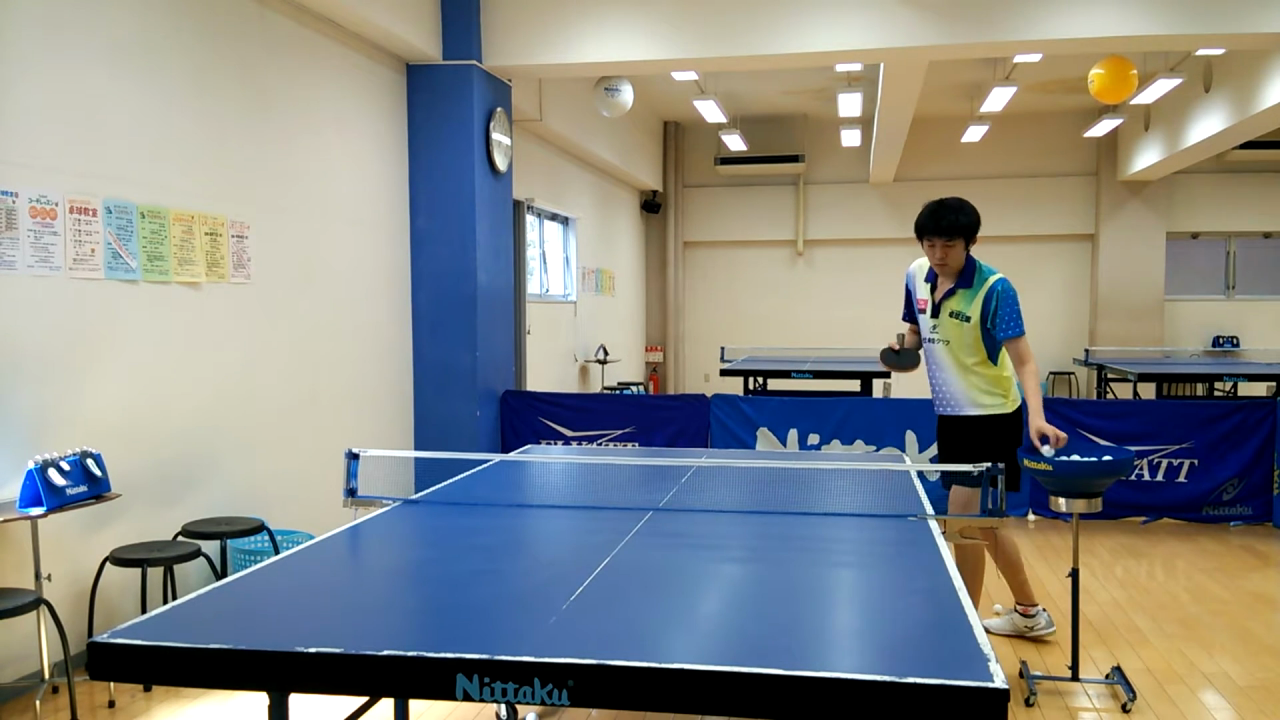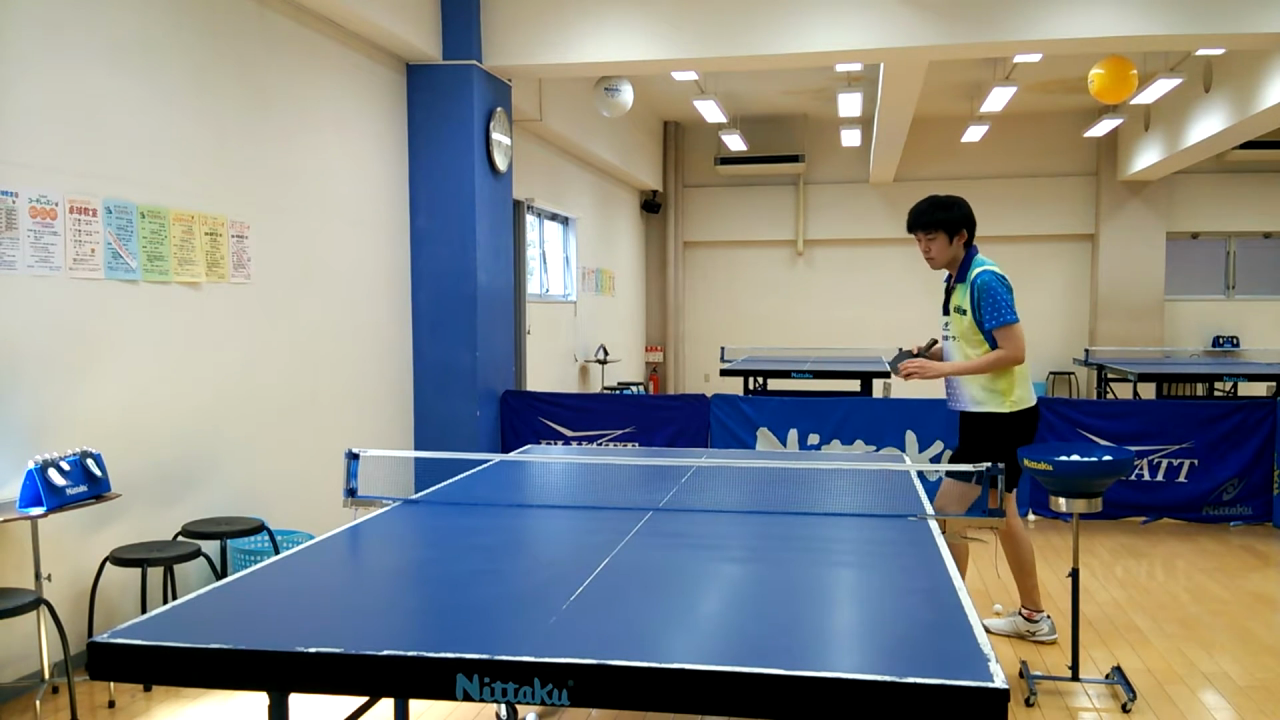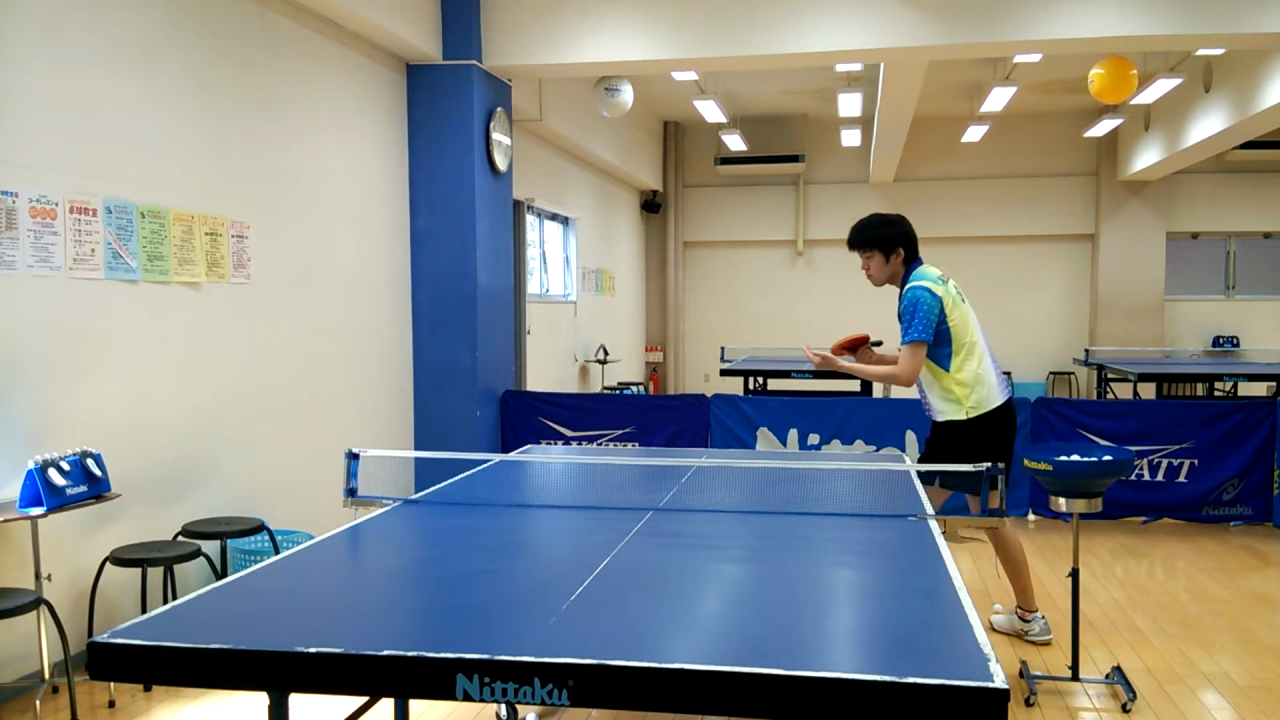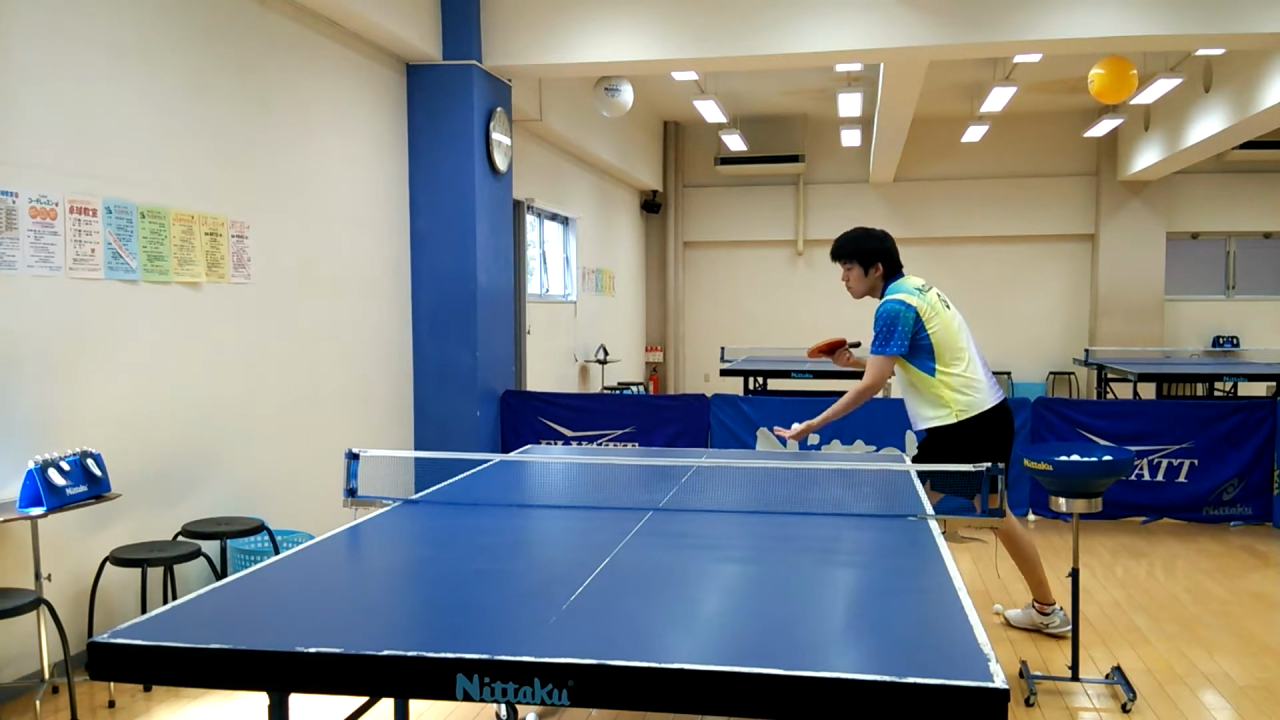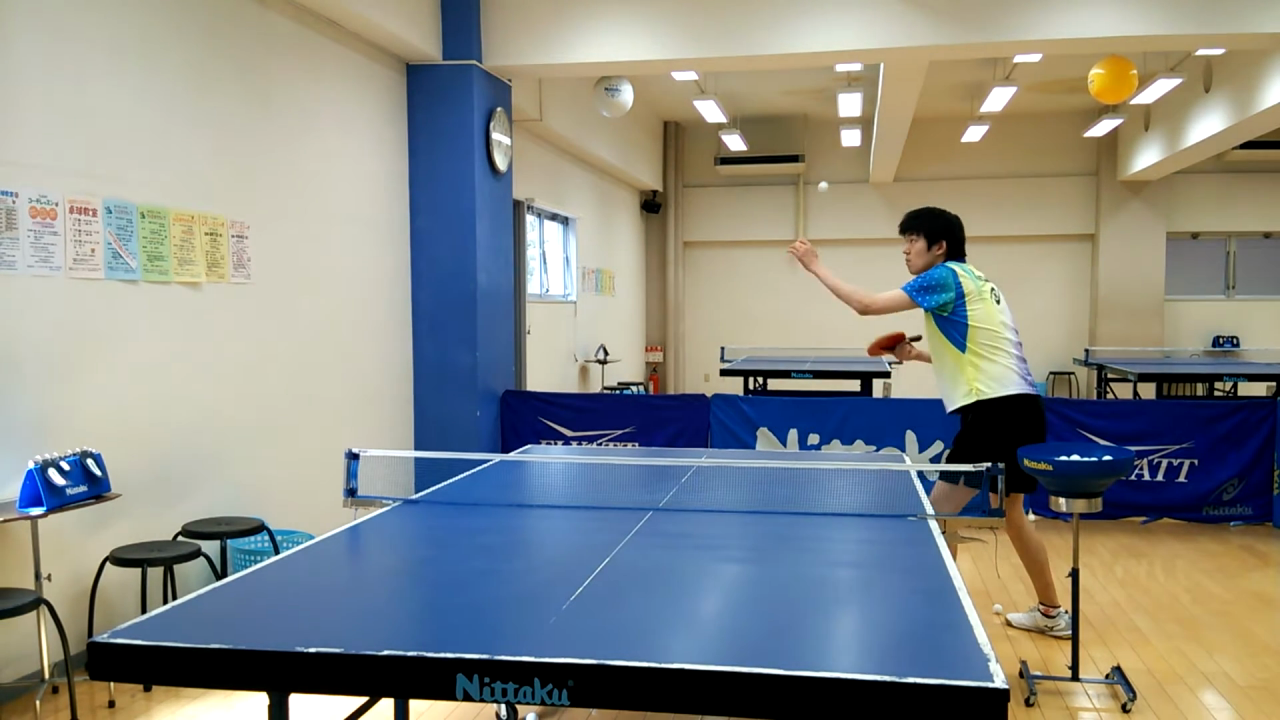
dt=0.4s
person 1, frame 1
left shoulder: (994, 288)
right shoulder: (916, 275)
left elbow: (1023, 360)
left wrist: (1036, 417)
right wrist: (903, 348)
left hip: (990, 418)
right hip: (950, 415)
left knee: (963, 521)
right knee: (980, 519)
right ankle: (1030, 611)
person 1, frame 2
left shoulder: (986, 279)
right shoulder: (955, 279)
left elbow: (1013, 353)
left wrist: (943, 368)
right wrist: (933, 354)
left hip: (998, 415)
right hip: (985, 413)
left knee: (945, 514)
right knee: (1003, 514)
right ankle: (1034, 616)
person 1, frame 3
left shoulder: (918, 293)
right shoulder: (929, 281)
left elbow: (906, 375)
left wrist: (842, 366)
right wrist: (878, 358)
left hip: (968, 420)
right hip: (992, 413)
right knee: (992, 515)
right ankle: (1029, 616)
person 1, frame 4
left shoulder: (894, 307)
right shoulder: (917, 289)
left elbow: (871, 386)
left wrist: (813, 426)
right wrist: (858, 361)
left hip: (963, 425)
right hip: (991, 415)
right knee: (996, 513)
right ankle: (1047, 609)
person 1, frame 5
left shoulder: (946, 276)
right shoulder: (975, 281)
left elbow: (869, 304)
left wrist: (816, 267)
right wrist: (921, 355)
left hip: (994, 413)
right hip: (1023, 408)
left knee: (938, 513)
right knee: (1012, 513)
right ankle: (1052, 613)
